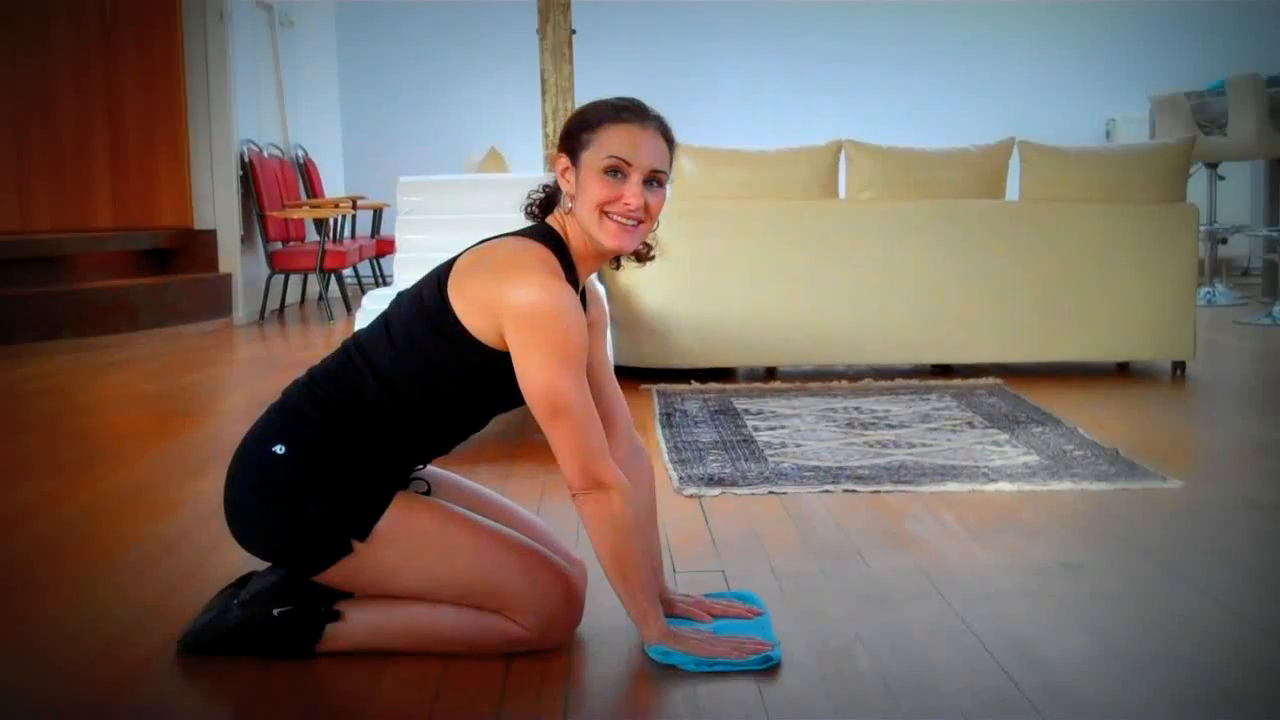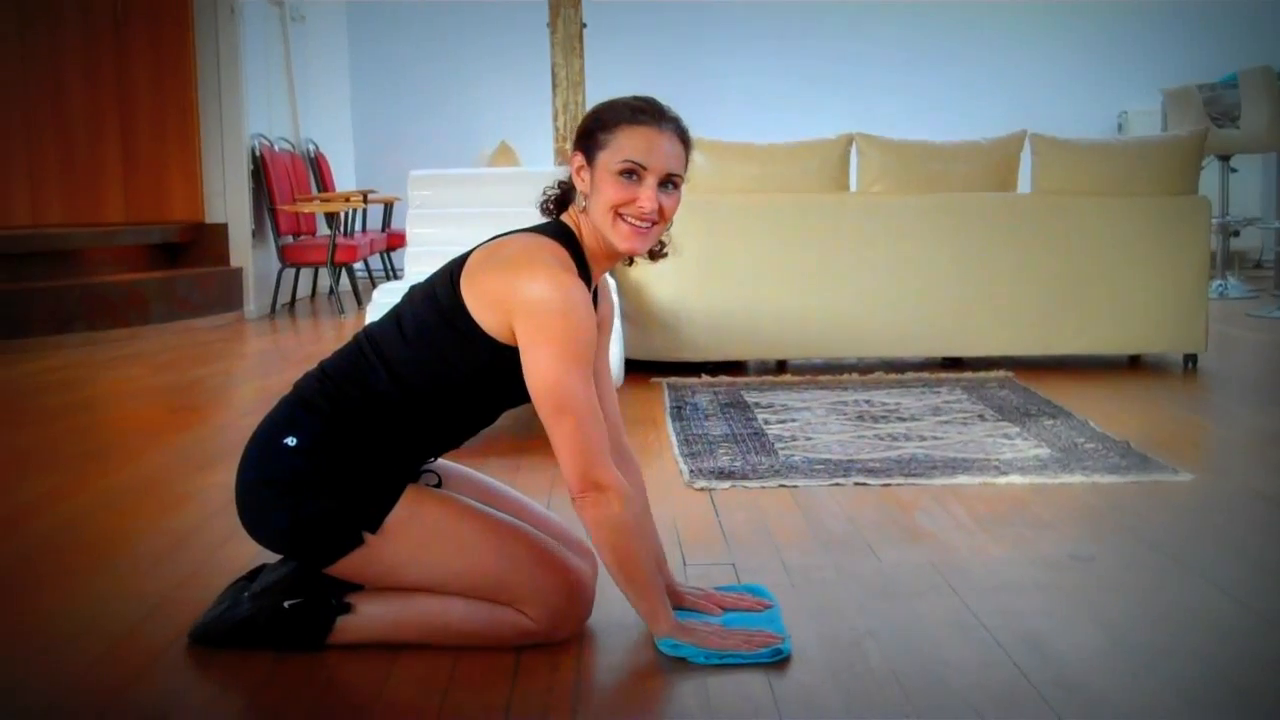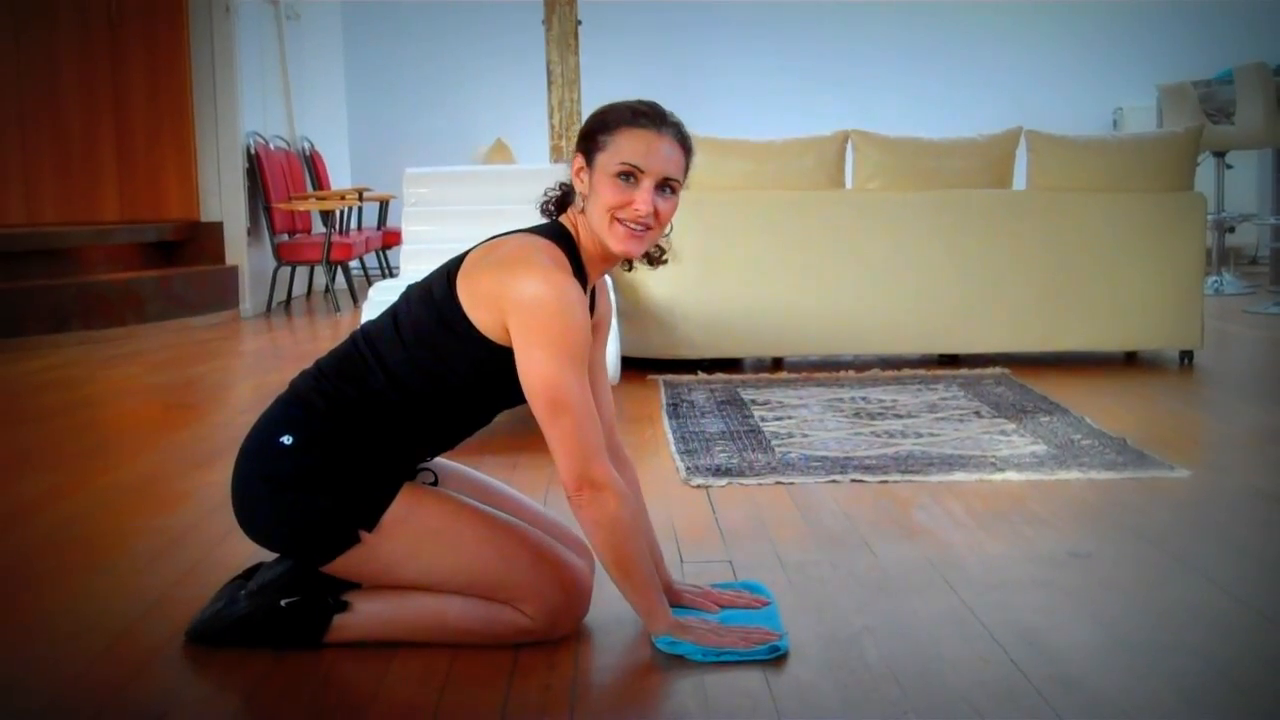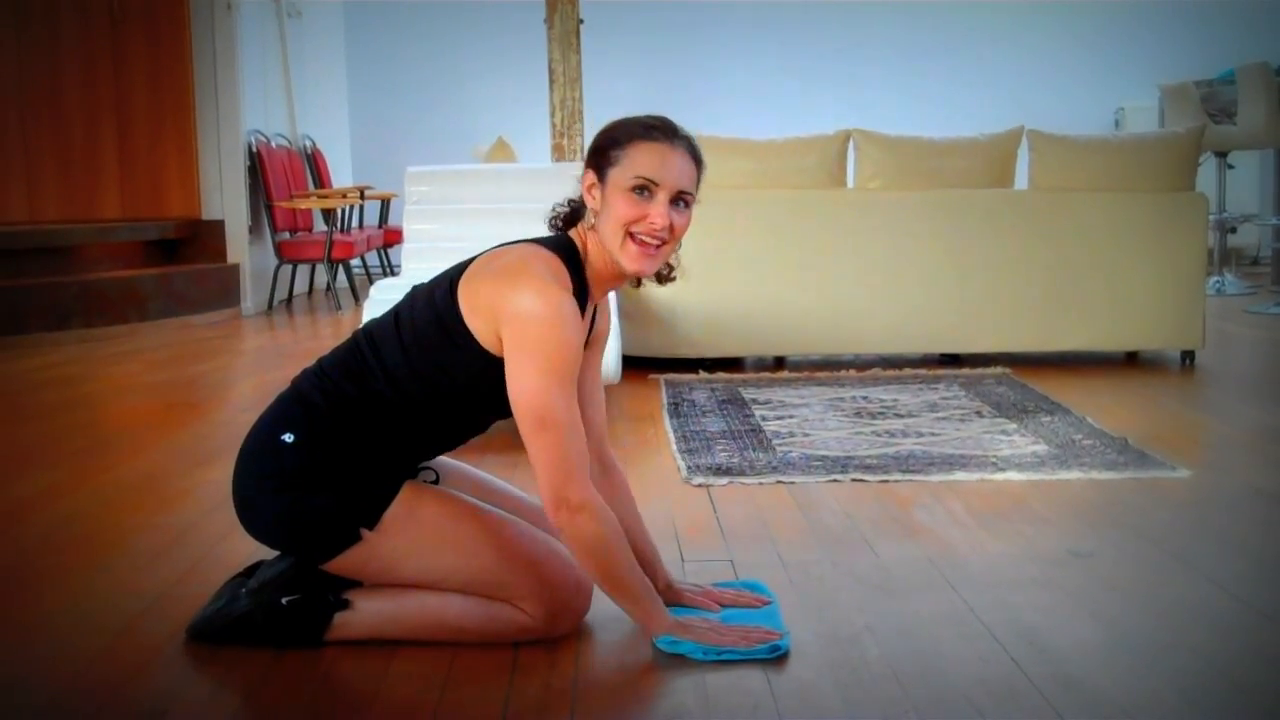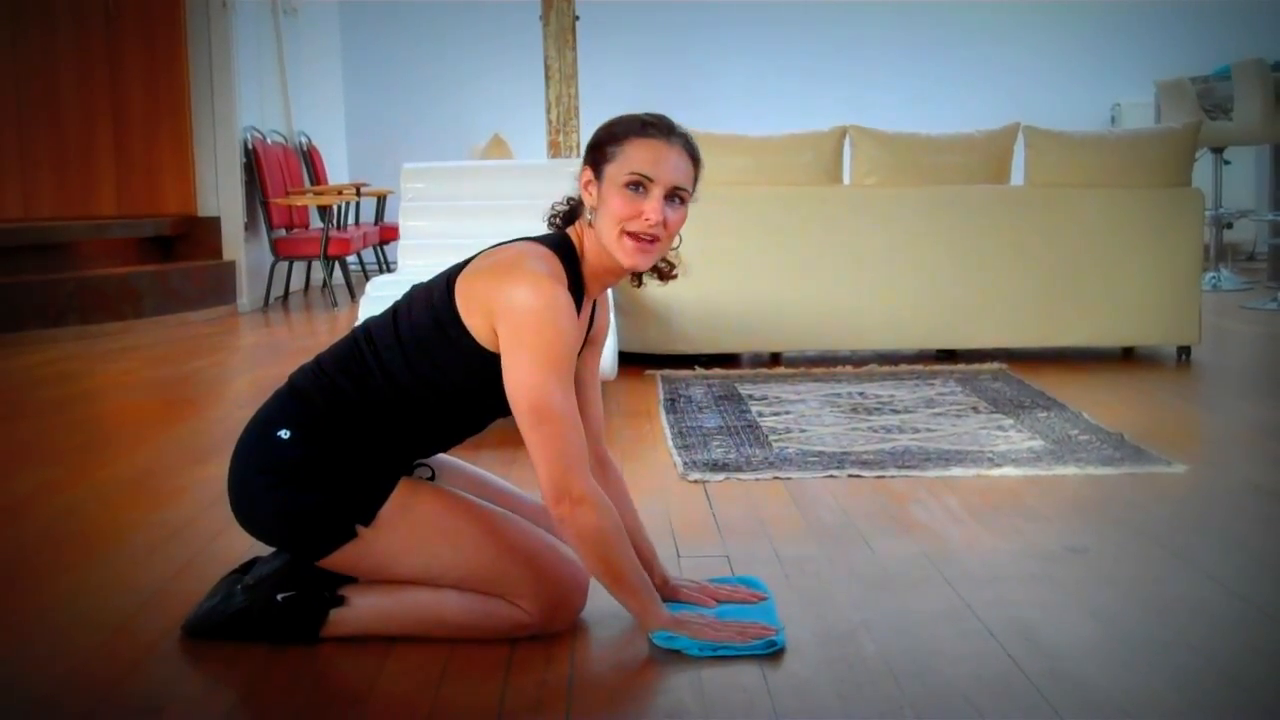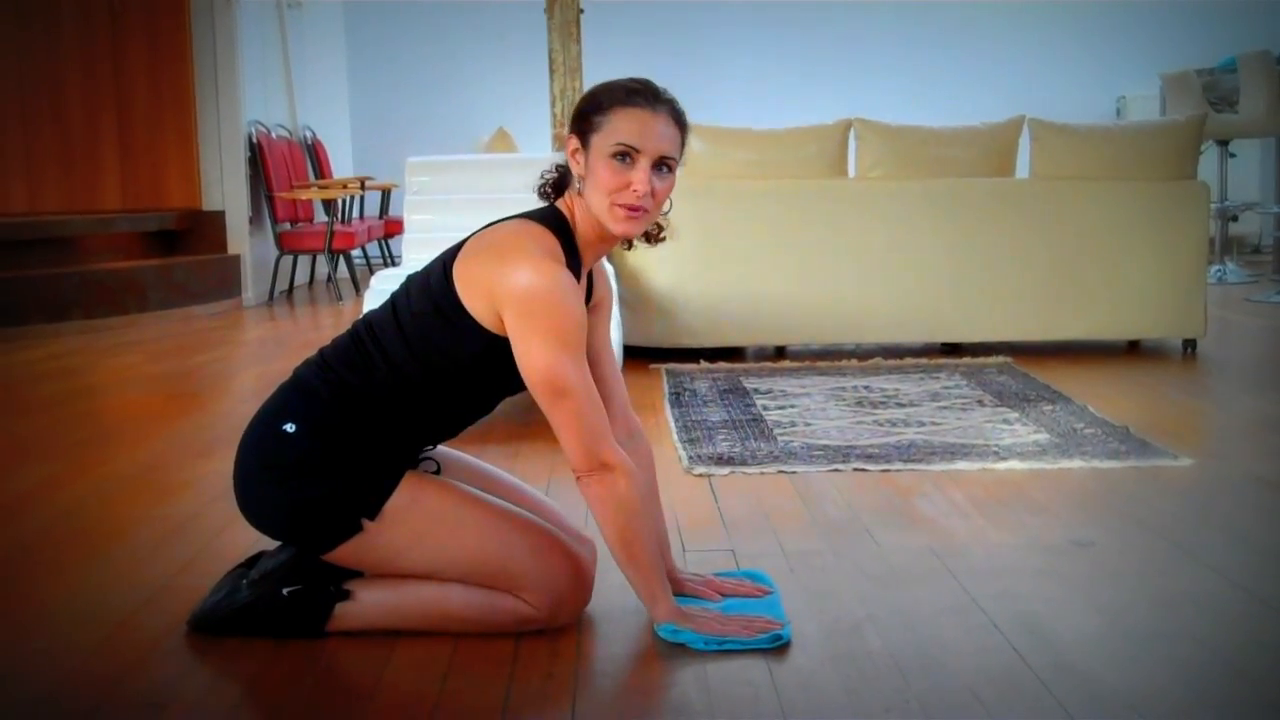
dt=0.5s
person 1, frame 1
left shoulder: (579, 294)
right shoulder: (534, 284)
left elbow: (624, 451)
right elbow: (594, 482)
left wrist: (659, 592)
right wrist: (655, 627)
left hip: (368, 472)
right hip: (300, 483)
left knee: (558, 574)
right knee: (550, 607)
left ankle: (323, 579)
right ankle: (297, 618)
person 1, frame 2
left shoulder: (587, 285)
right shoulder: (547, 278)
left elbow: (613, 453)
right elbow: (594, 484)
left wrist: (665, 584)
right wrist: (664, 620)
left hip: (380, 464)
right hip: (309, 475)
left knee: (572, 564)
right knee: (561, 599)
left ankle: (338, 572)
right ankle: (308, 611)
person 1, frame 3
left shoulder: (588, 289)
right shoulder: (541, 279)
left elbow: (609, 454)
right elbow: (590, 484)
left wrist: (663, 583)
right wrist: (661, 619)
left hip: (373, 463)
right hip: (306, 473)
left knee: (569, 562)
right knee: (558, 598)
left ankle: (331, 572)
right ankle: (306, 609)
person 1, frame 4
left shoulder: (590, 300)
right shoulder: (540, 291)
left elbow: (596, 462)
right elbow: (570, 502)
left wrist: (662, 582)
right wrist: (659, 620)
left hip: (377, 461)
right hip: (305, 471)
left knee: (565, 560)
right knee: (559, 596)
left ankle: (334, 569)
right ankle: (306, 607)
person 1, frame 5
left shoulder: (589, 300)
right shoulder: (535, 288)
left elbow: (594, 461)
right elbow: (571, 495)
left wrist: (660, 580)
right wrist: (657, 617)
left hip: (371, 460)
right hip: (300, 468)
left knee: (562, 553)
right knee: (554, 594)
left ankle: (324, 566)
right ankle: (300, 605)
person 1, frame 6
left shoulder: (588, 274)
right shoulder: (535, 267)
left elbow: (624, 434)
right elbow: (600, 465)
left wrist: (668, 572)
right wrist: (664, 606)
left hip: (380, 450)
right hip: (307, 462)
left knee: (566, 553)
right knee: (561, 585)
left ankle: (336, 560)
right ankle: (306, 598)
